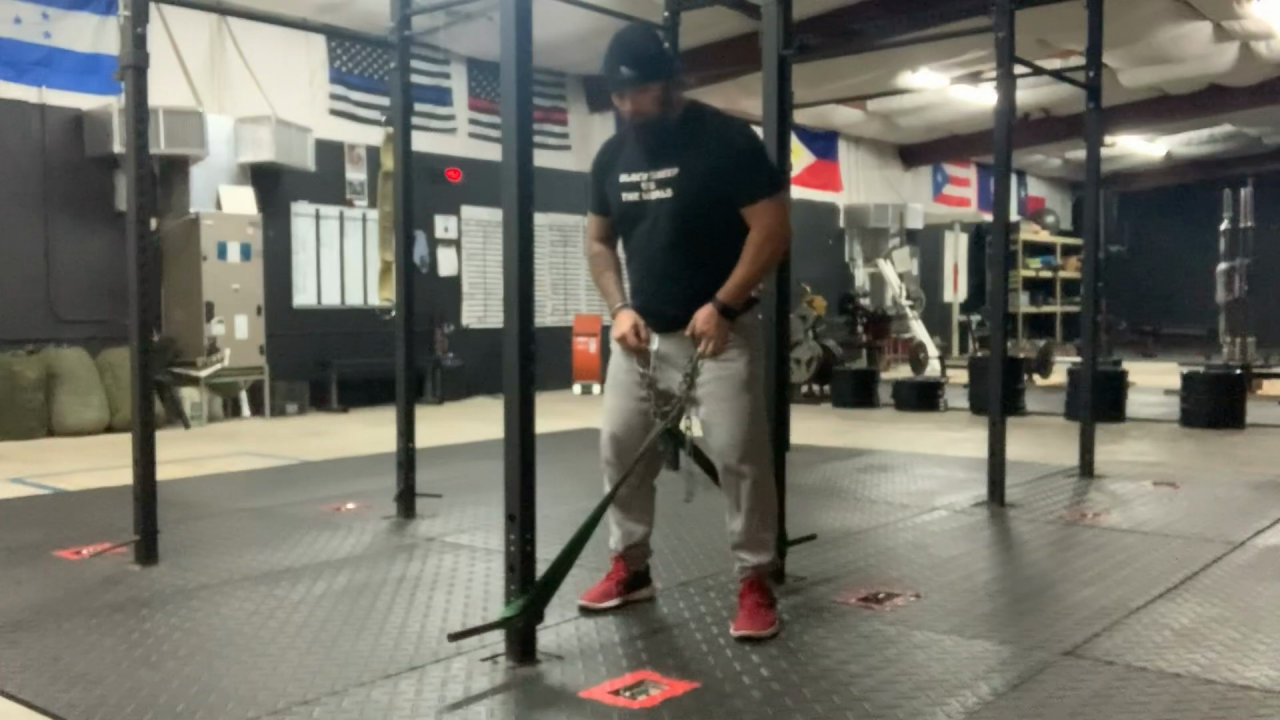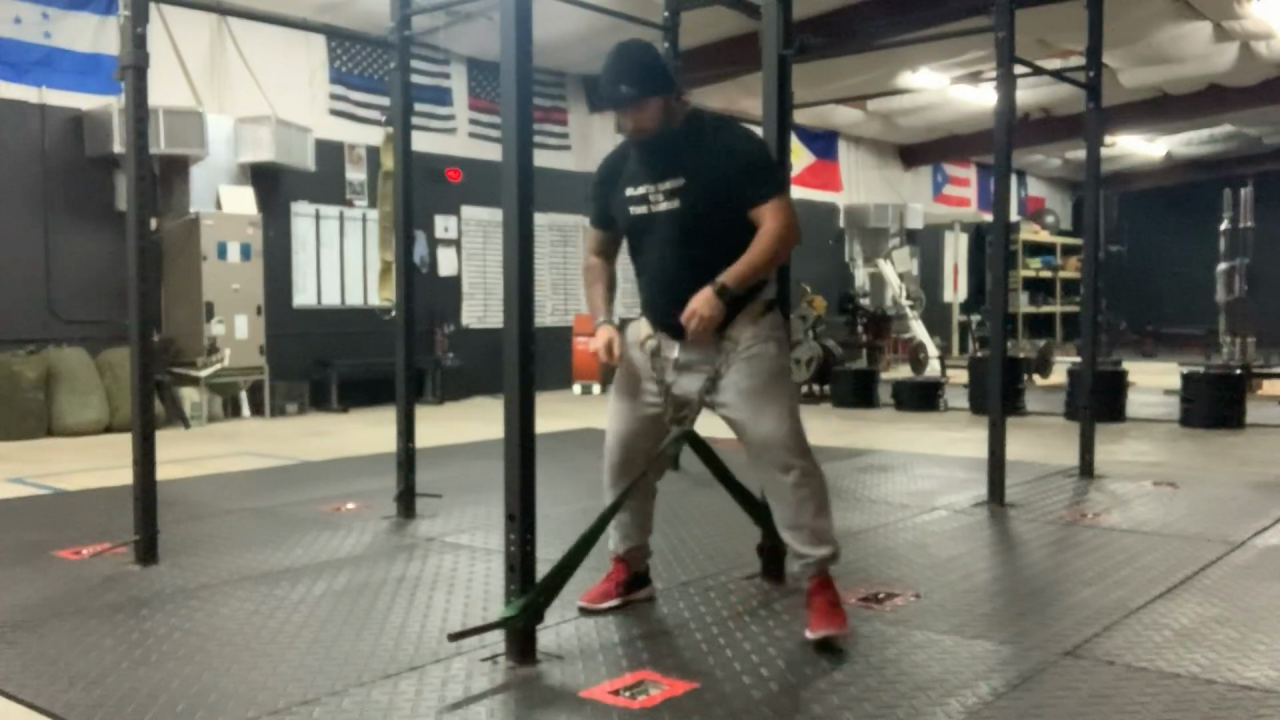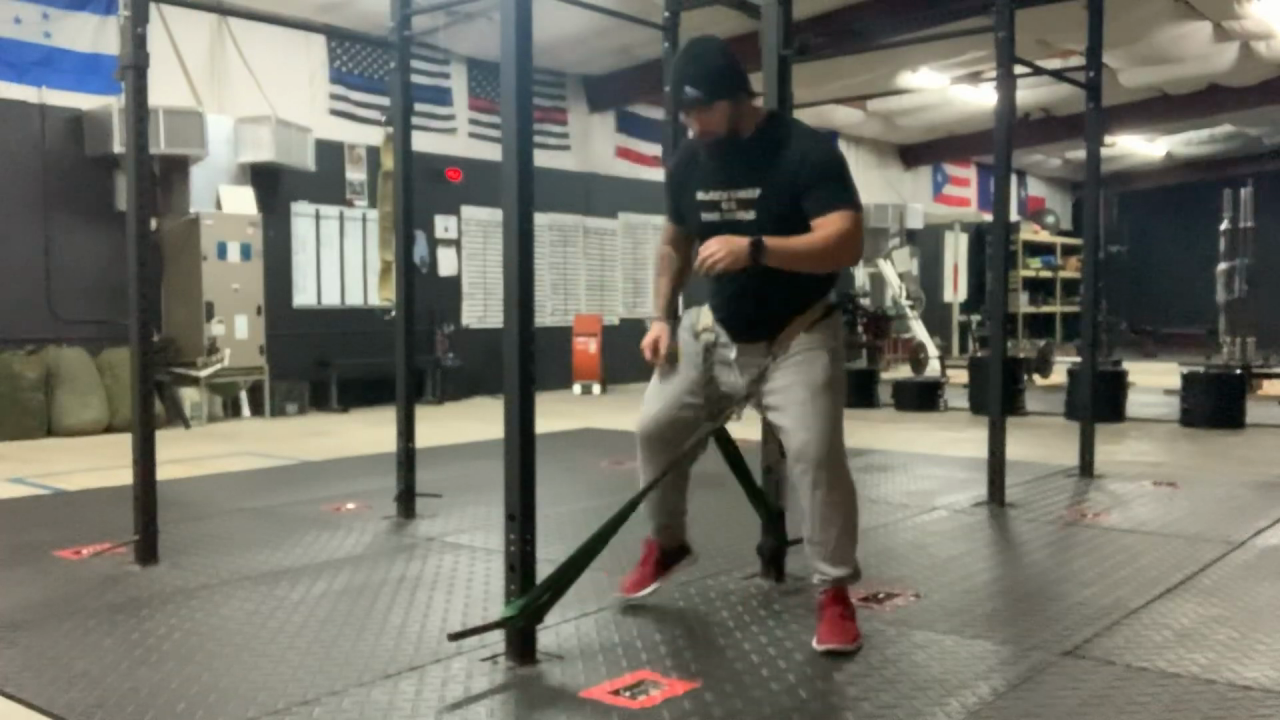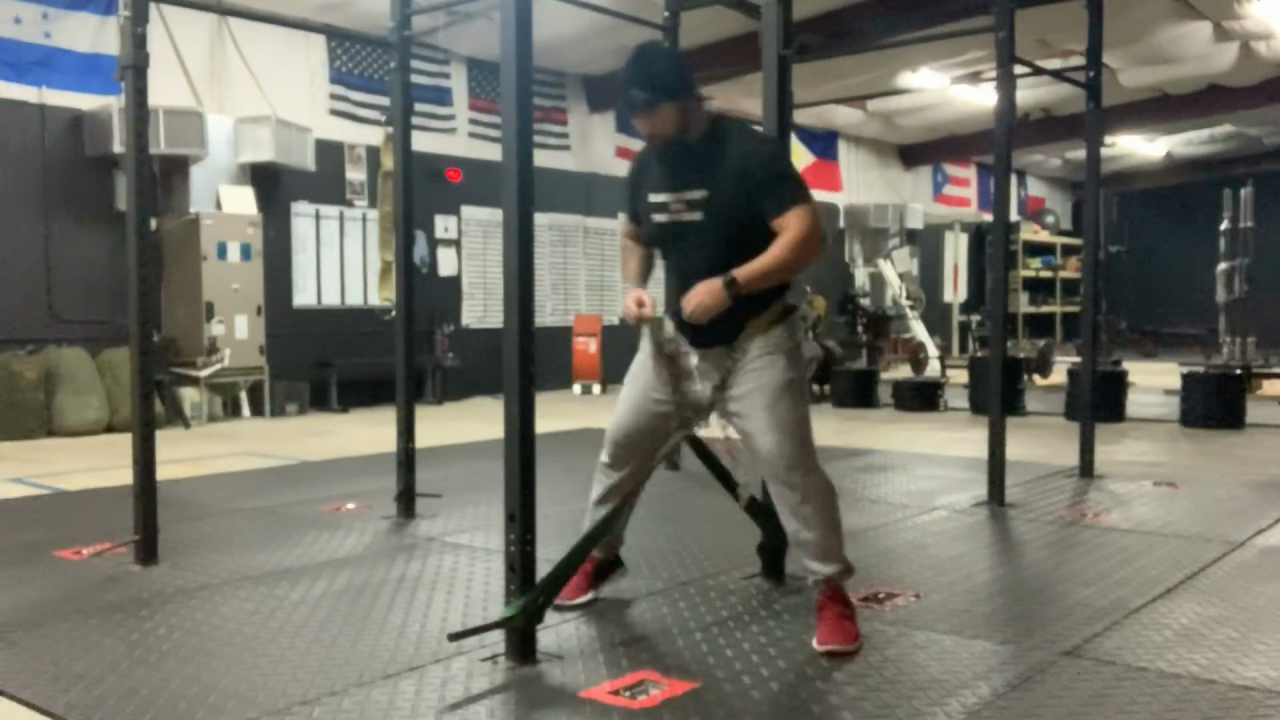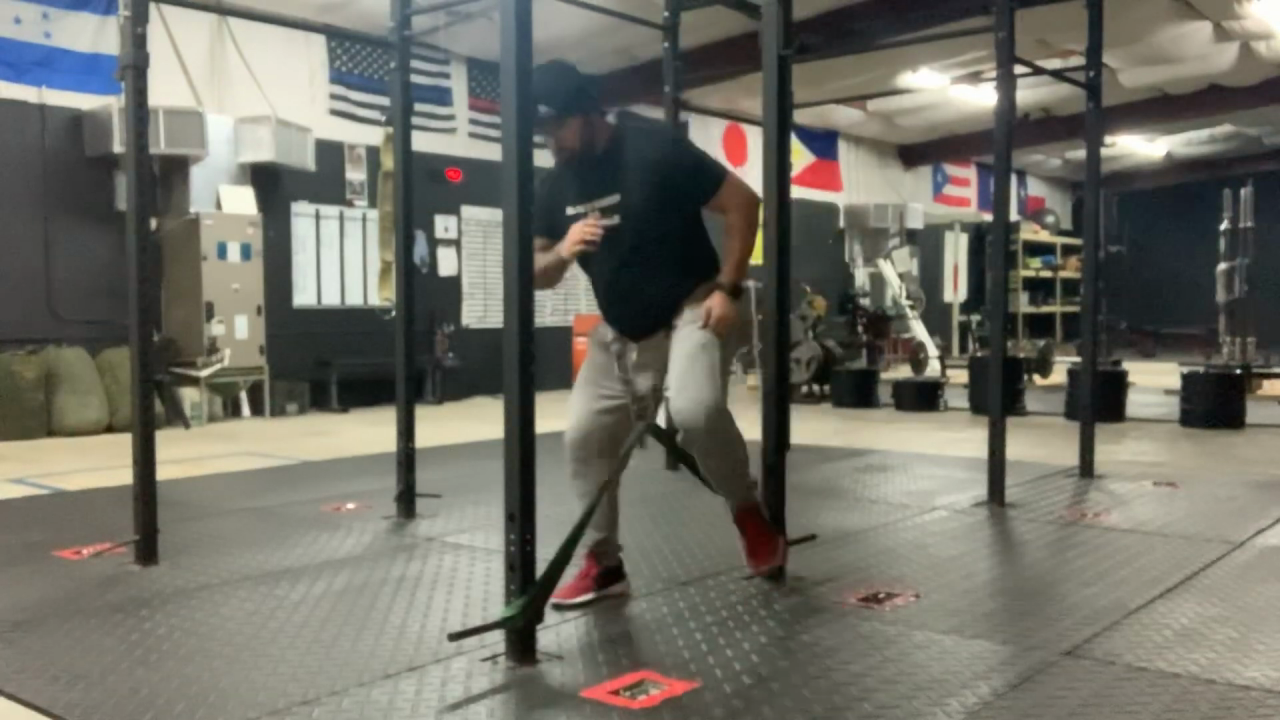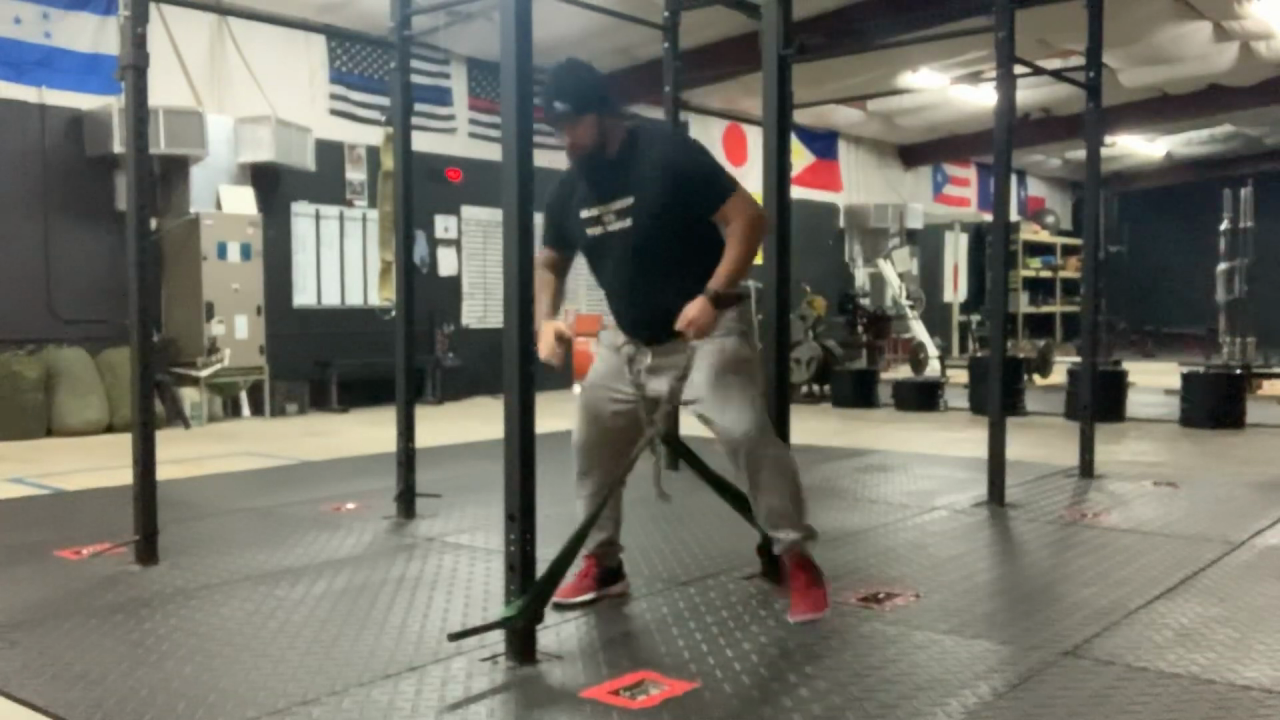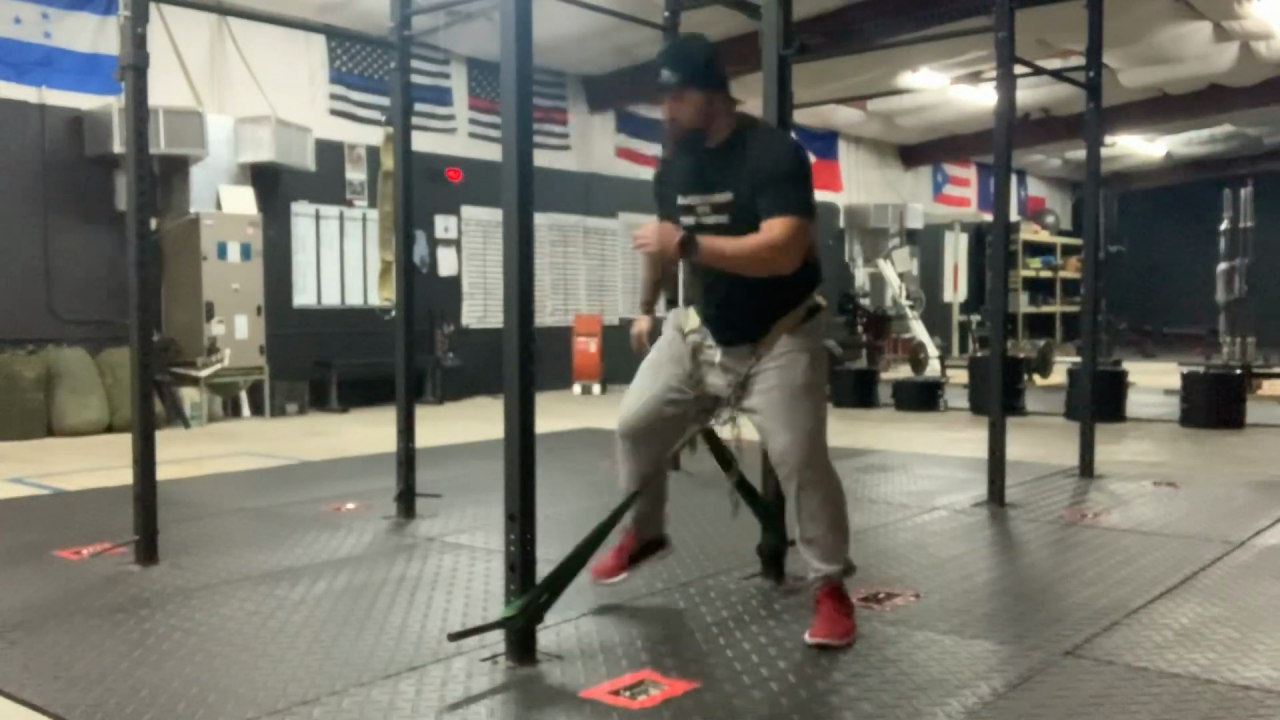
dt=0.3s
person 1, frame 1
left shoulder: (725, 139)
right shoulder: (612, 155)
left elbow: (773, 227)
right elbow: (599, 241)
left wrist: (722, 305)
right wrist: (620, 307)
left hip: (719, 328)
right hip: (644, 334)
left knee: (737, 454)
right knee: (620, 447)
left ankle: (755, 581)
right ankle: (630, 566)
person 1, frame 2
left shoulder: (730, 144)
right shoulder: (616, 168)
left elbow: (782, 227)
right elbow: (598, 253)
left wrist: (722, 289)
right wrist: (604, 320)
left hip: (741, 332)
right hip: (658, 338)
left knee: (782, 449)
right knee: (624, 453)
left ankle: (819, 580)
right ankle: (629, 568)
person 1, frame 3
left shoulder: (808, 152)
right shoulder: (688, 162)
left elbow: (845, 244)
right elbow: (674, 243)
left wrist: (754, 247)
right wrist: (661, 317)
left hip: (798, 336)
right hip: (717, 331)
left knee: (816, 458)
right knee: (657, 429)
left ankle: (835, 592)
right ankle: (666, 542)
person 1, frame 4
left shoulder: (750, 154)
right shoulder: (644, 166)
left elbow: (807, 236)
right elbow: (635, 238)
left wrist: (730, 284)
right wrist: (634, 287)
left hip: (754, 338)
right hip: (680, 340)
left knee: (787, 458)
right knee: (625, 440)
left ankle: (831, 592)
right ankle: (599, 555)
person 1, frame 5
left shoulder: (658, 151)
right shoulder: (555, 186)
left elbow: (742, 203)
right elbow: (540, 271)
left wrist: (728, 288)
right wrist: (562, 253)
left hip: (689, 313)
right hip: (619, 335)
left knee: (697, 412)
right knee: (586, 442)
left ankle: (746, 506)
right ankle: (603, 563)
person 1, frame 6
left shoulder: (671, 155)
right shoulder: (569, 186)
left elbow: (747, 219)
right elbow: (549, 265)
left wrist: (714, 297)
right wrist: (547, 320)
left hip: (704, 328)
right hip: (628, 340)
left knee: (748, 435)
right knee: (592, 448)
left ankle: (798, 560)
right ankle: (604, 565)
person 1, frame 7
left shoulder: (776, 155)
right shoulder: (674, 166)
left elbow: (784, 252)
left wrist: (686, 245)
right wrist: (647, 308)
left hip: (780, 337)
right hip: (700, 330)
left knee: (801, 461)
right knee: (637, 425)
left ankle: (831, 587)
right ankle: (643, 532)
